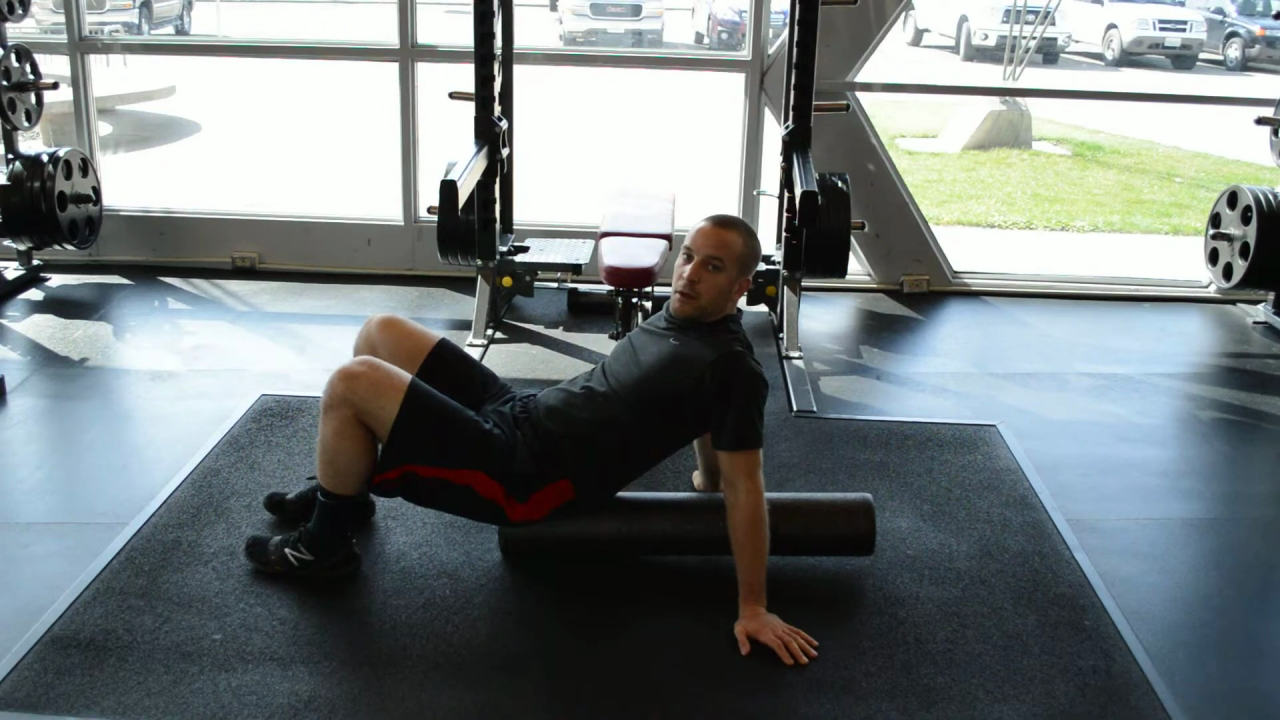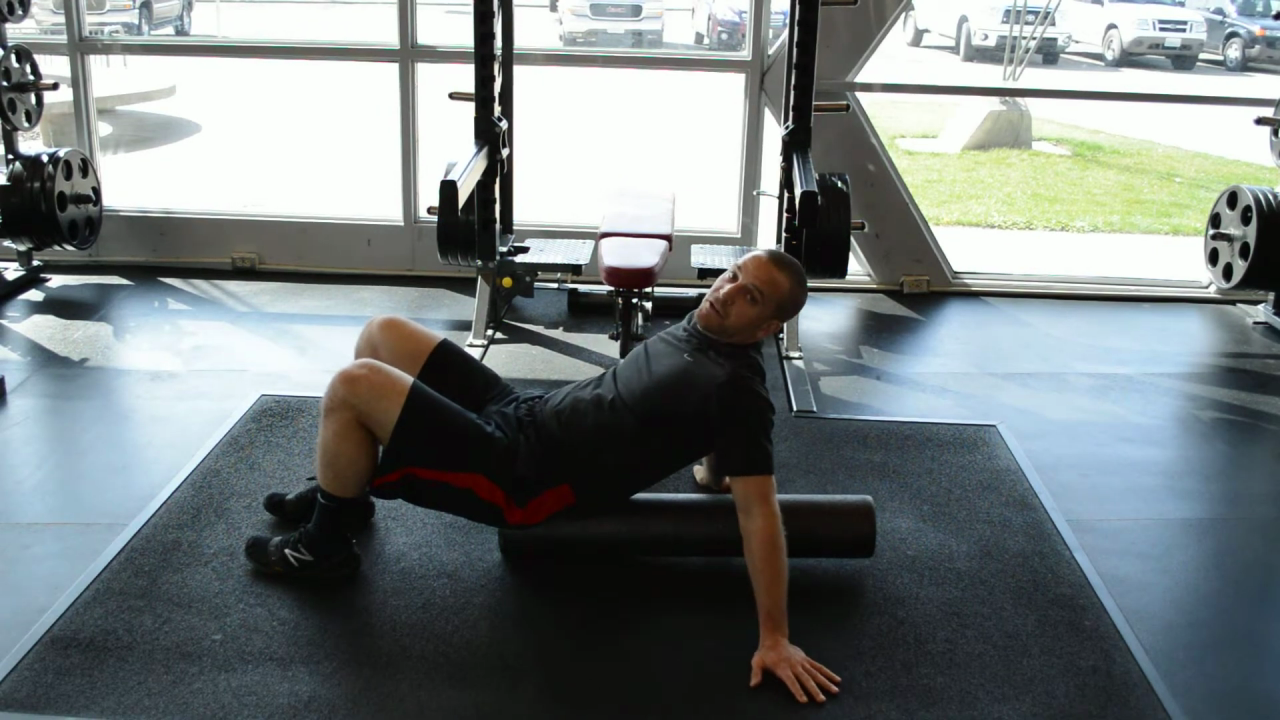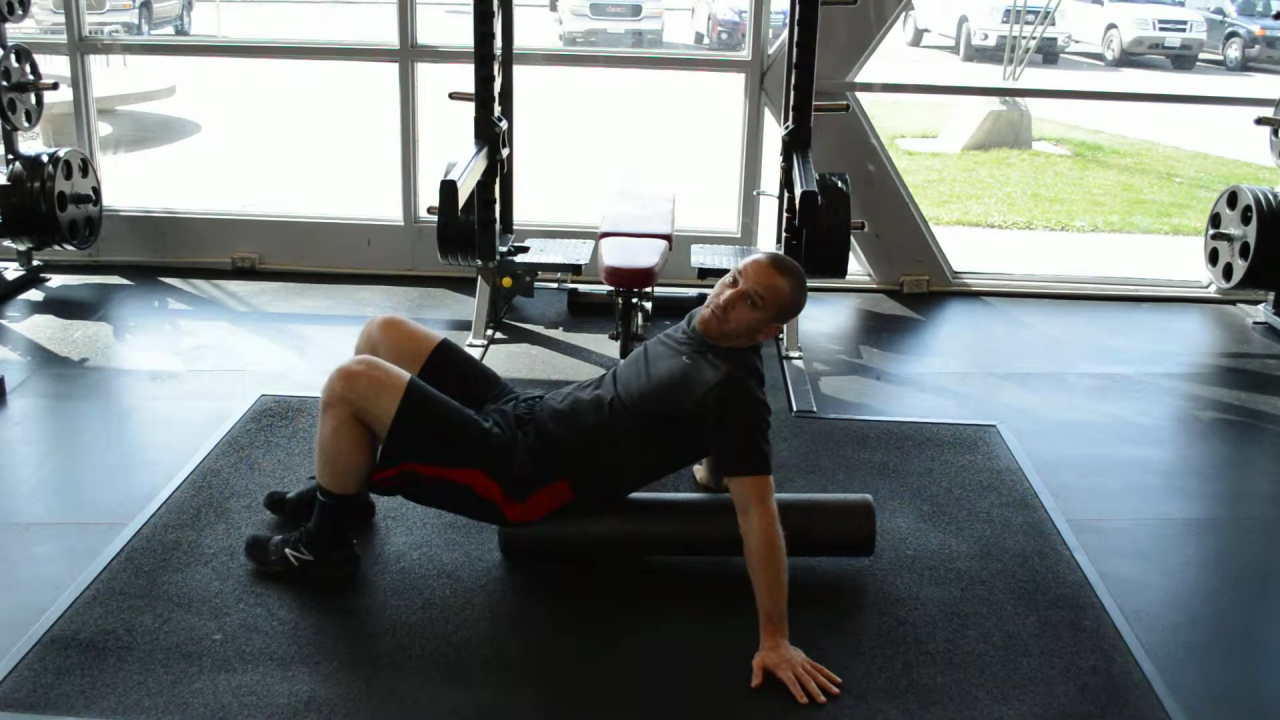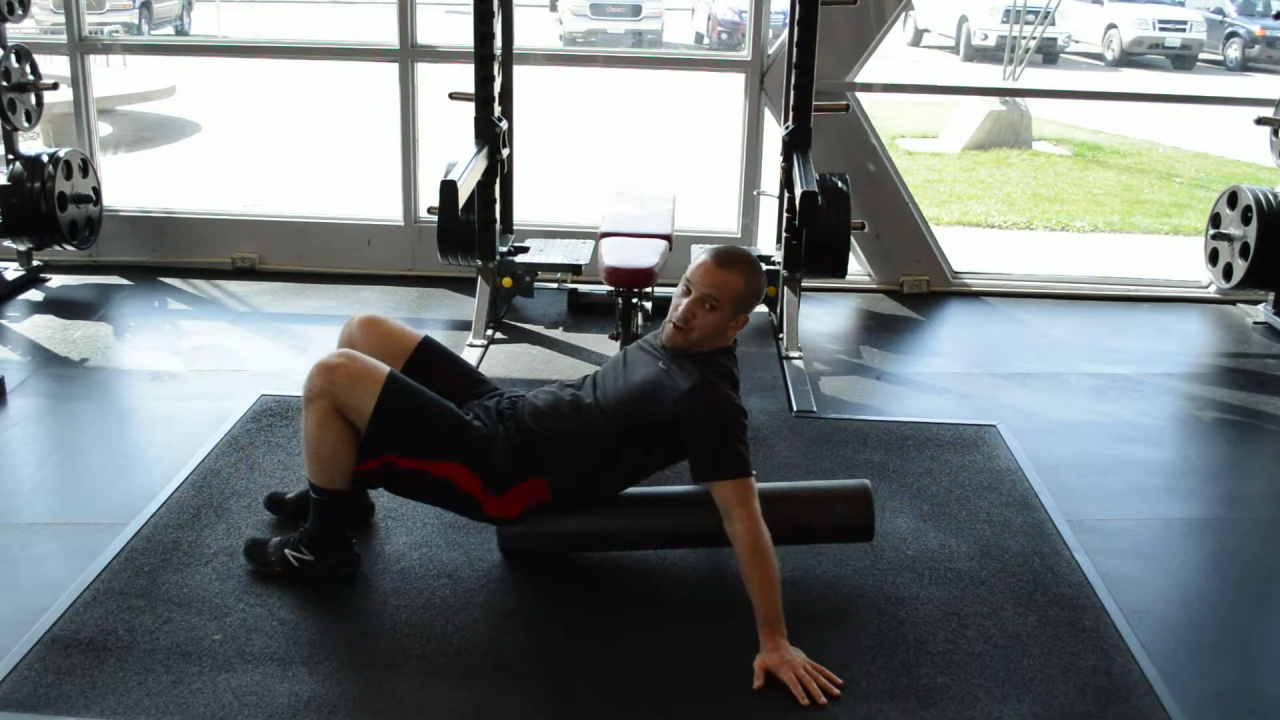
dt=1s
person 1, frame 1
left shoulder: (730, 366)
right shoulder: (683, 315)
left elbow: (744, 487)
left wrist: (753, 608)
left hip: (519, 473)
right hip: (517, 414)
left knee: (350, 385)
right knee: (381, 332)
left ankle: (325, 544)
right ankle: (345, 491)
person 1, frame 2
left shoulder: (738, 388)
right shoulder: (703, 326)
left elbow: (758, 511)
left wrist: (774, 639)
left hip: (518, 474)
right hip: (521, 414)
left knee: (351, 388)
right knee: (383, 334)
left ankle: (325, 546)
right ankle: (344, 493)
person 1, frame 3
left shoulder: (733, 391)
right shoulder: (704, 325)
left elbow: (756, 513)
left wrist: (774, 640)
left hip: (517, 472)
right hip: (521, 414)
left knee: (349, 384)
right knee: (383, 333)
left ankle: (325, 544)
right ankle: (344, 494)
person 1, frame 4
left shoulder: (705, 398)
right shoulder: (682, 335)
left elbow: (743, 518)
left wrist: (774, 642)
left hip: (497, 468)
right hip: (504, 412)
left knee: (329, 377)
right knee: (362, 332)
left ankle: (324, 544)
right ankle: (343, 496)
